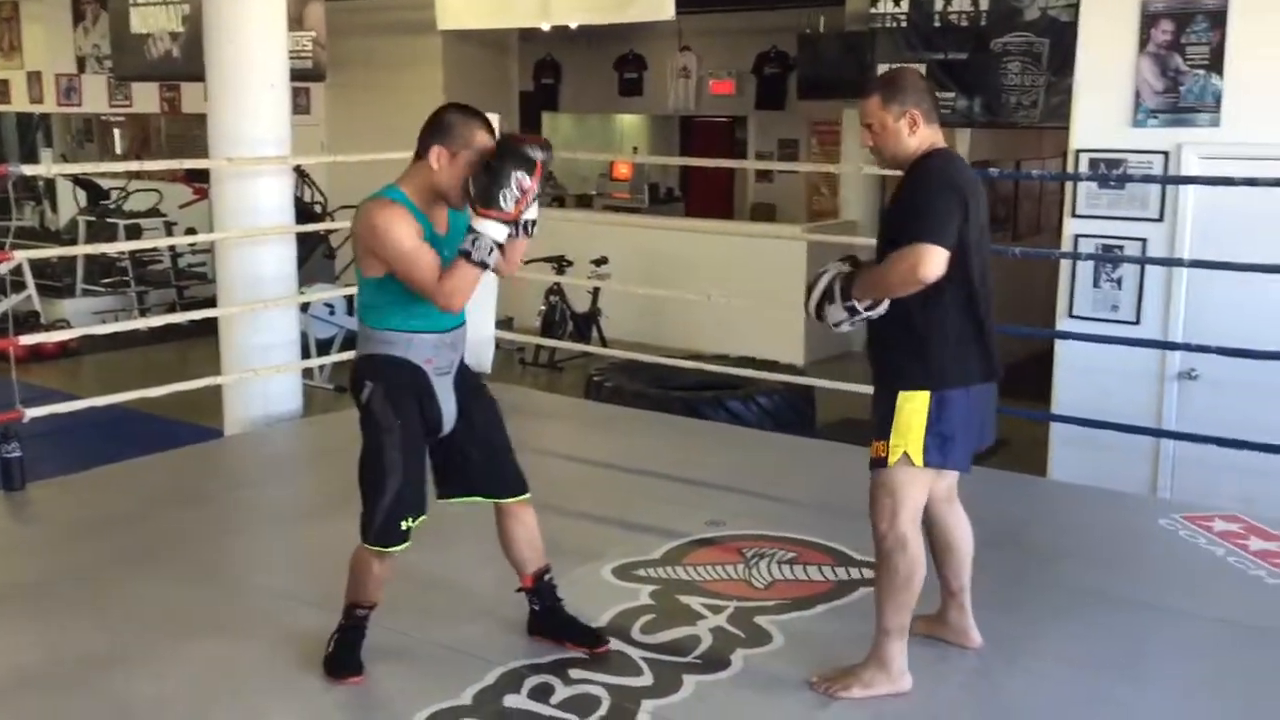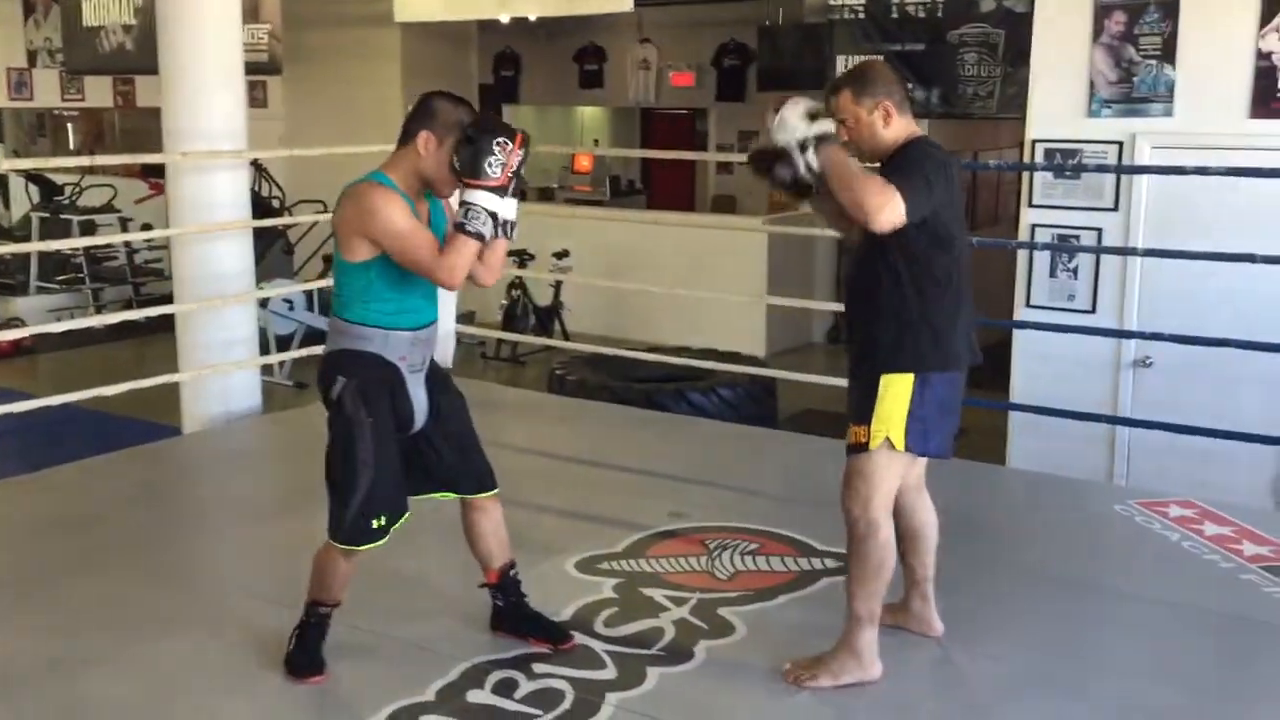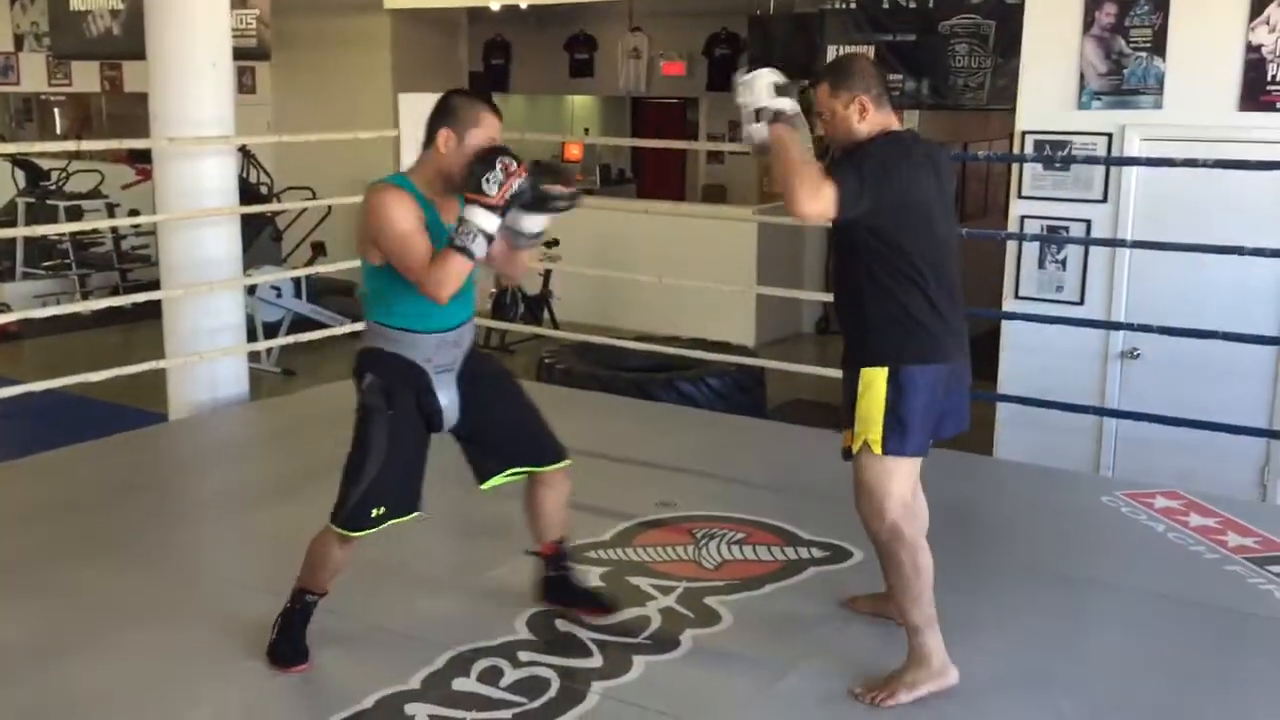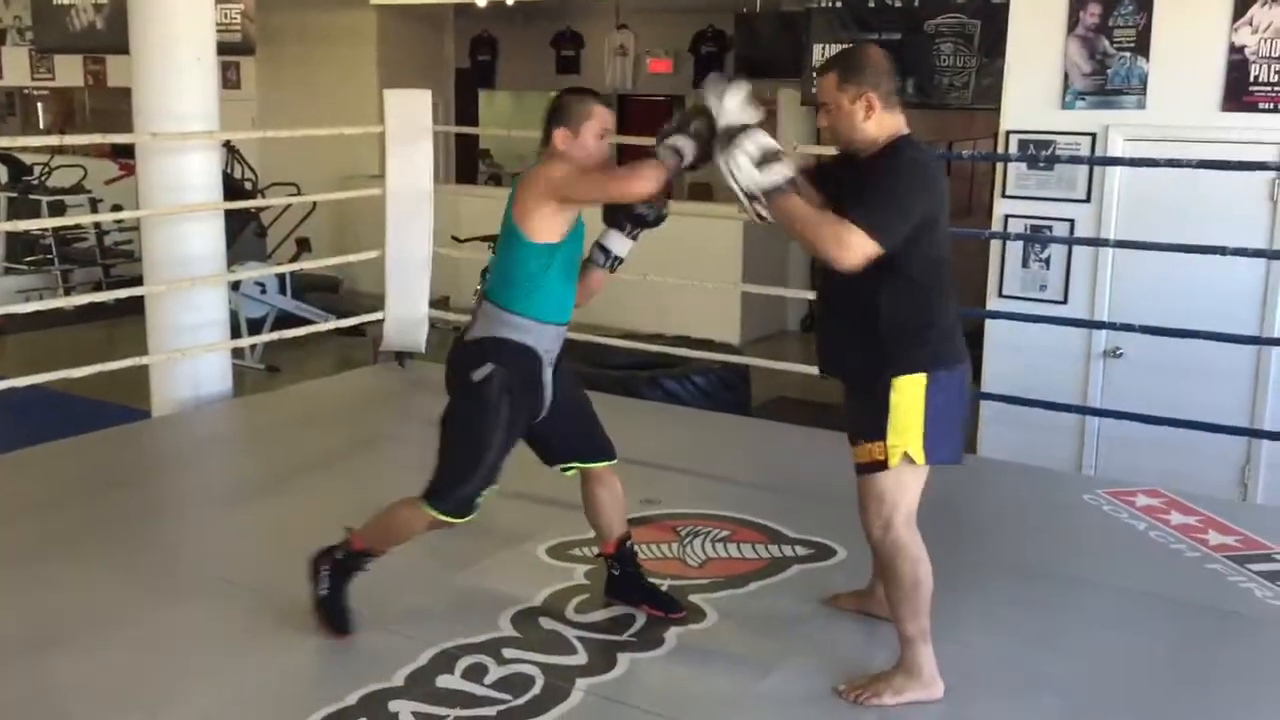
dt=0.3s
person 1, frame 1
left shoulder: (933, 178)
right shoulder: (946, 174)
left elbow: (923, 266)
left wrist: (858, 285)
right wrist: (867, 279)
left hip: (930, 378)
right hip: (953, 372)
left knee: (894, 515)
right knee: (937, 497)
left ankle: (888, 663)
right ankle: (958, 617)
person 1, frame 2
left shoulder: (925, 164)
right shoulder: (905, 165)
left elbow: (880, 214)
right elbow: (856, 217)
left wrist: (824, 146)
right wrist: (806, 175)
left hip: (909, 364)
right hip: (913, 355)
left knee: (866, 503)
right knee: (904, 487)
left ankle: (856, 649)
right ankle: (920, 607)
person 1, frame 3
left shoulder: (880, 158)
right shoulder: (923, 156)
left elbow: (807, 202)
left wrist: (780, 126)
left hip: (898, 359)
right hip: (931, 350)
left knee: (883, 508)
right knee: (900, 482)
left ankle: (929, 658)
right ankle: (901, 596)
person 1, frame 4
left shoulder: (905, 168)
right shoulder: (868, 161)
left elbow: (844, 249)
right elbow: (804, 185)
left wrist: (764, 184)
right wrist: (747, 134)
left hip: (909, 370)
right hip: (882, 361)
left knee: (886, 515)
right knee: (882, 500)
left ankle: (918, 669)
right ankle: (884, 593)
person 2, frame 1
left shoulder: (454, 204)
right shoulder: (384, 217)
left elbow: (507, 265)
right elbow: (448, 294)
left wrist: (520, 198)
right wrist: (491, 216)
left hip: (449, 371)
right hip: (395, 379)
left knee: (511, 492)
right knee: (387, 531)
left ankle: (545, 609)
right ankle: (351, 631)
person 2, frame 2
left shoulder: (432, 202)
right shoulder: (371, 201)
left elbow: (488, 275)
right elbow: (449, 272)
left wrist: (504, 190)
right wrist: (485, 188)
left hip: (420, 368)
right hip: (365, 374)
left knee: (479, 489)
right knee: (357, 529)
left ankle: (509, 606)
right ankle: (311, 628)
person 2, frame 3
left shoulder: (463, 196)
right shoulder: (389, 203)
left elbow: (510, 269)
right elbow: (437, 286)
left wrist: (532, 211)
right wrist: (485, 207)
left hip: (460, 361)
right hip: (397, 372)
left knee: (549, 464)
right knee: (357, 518)
left ankle: (556, 578)
right ankle: (295, 616)
person 2, frame 4
left shoulder: (562, 202)
right shoulder: (548, 179)
left elbow: (578, 294)
right elbow: (631, 184)
left wrist: (623, 233)
right wrist: (684, 140)
left hip: (538, 359)
right hip: (499, 363)
left knee: (596, 462)
right knee: (449, 503)
left ankle: (626, 577)
right ankle: (339, 563)
